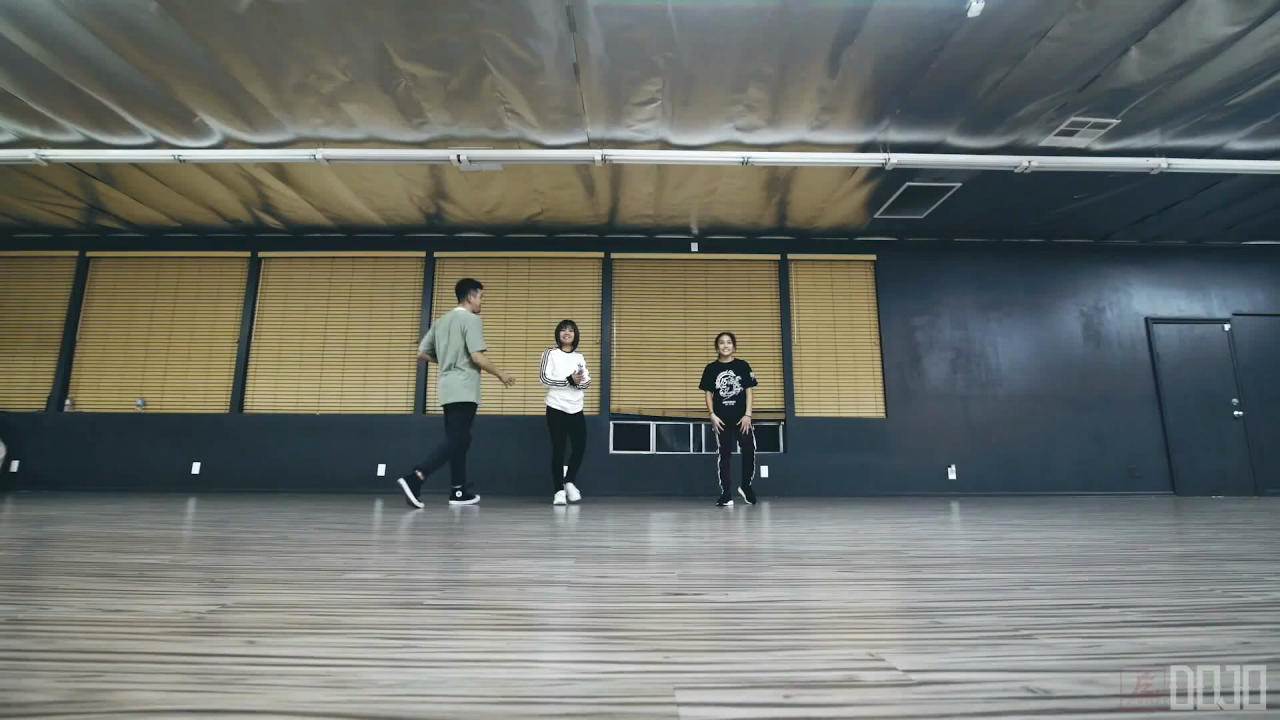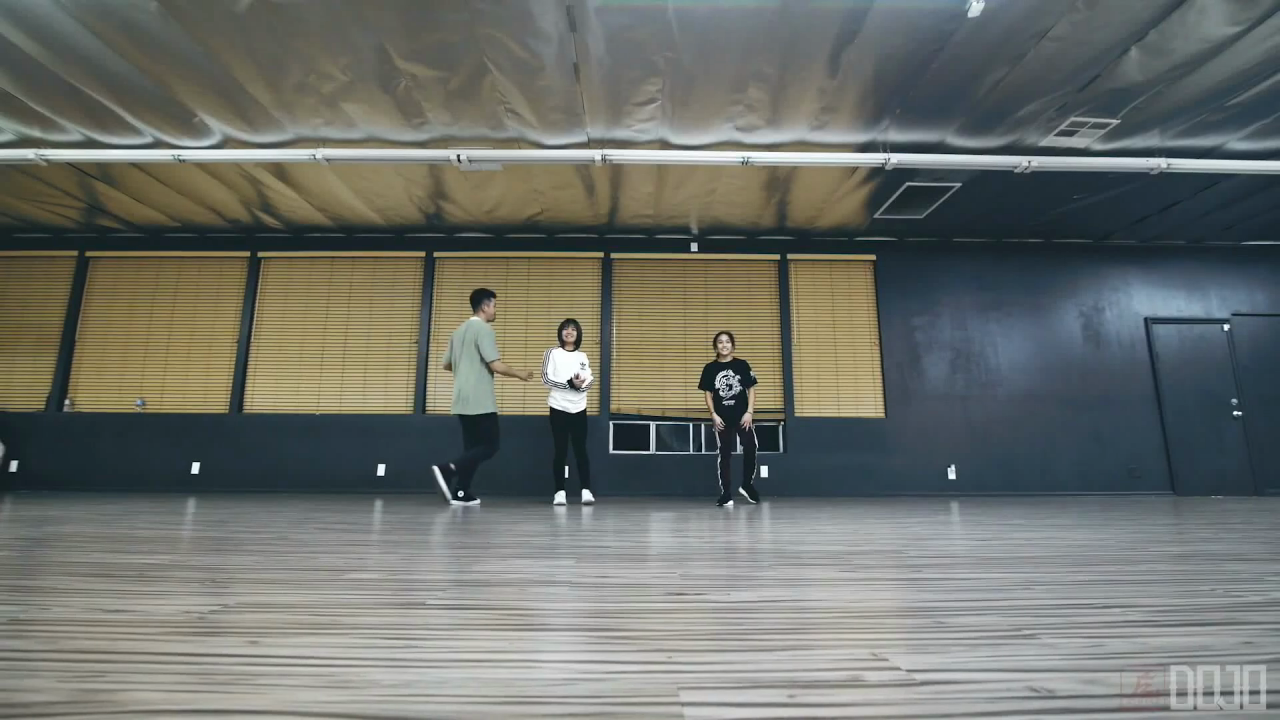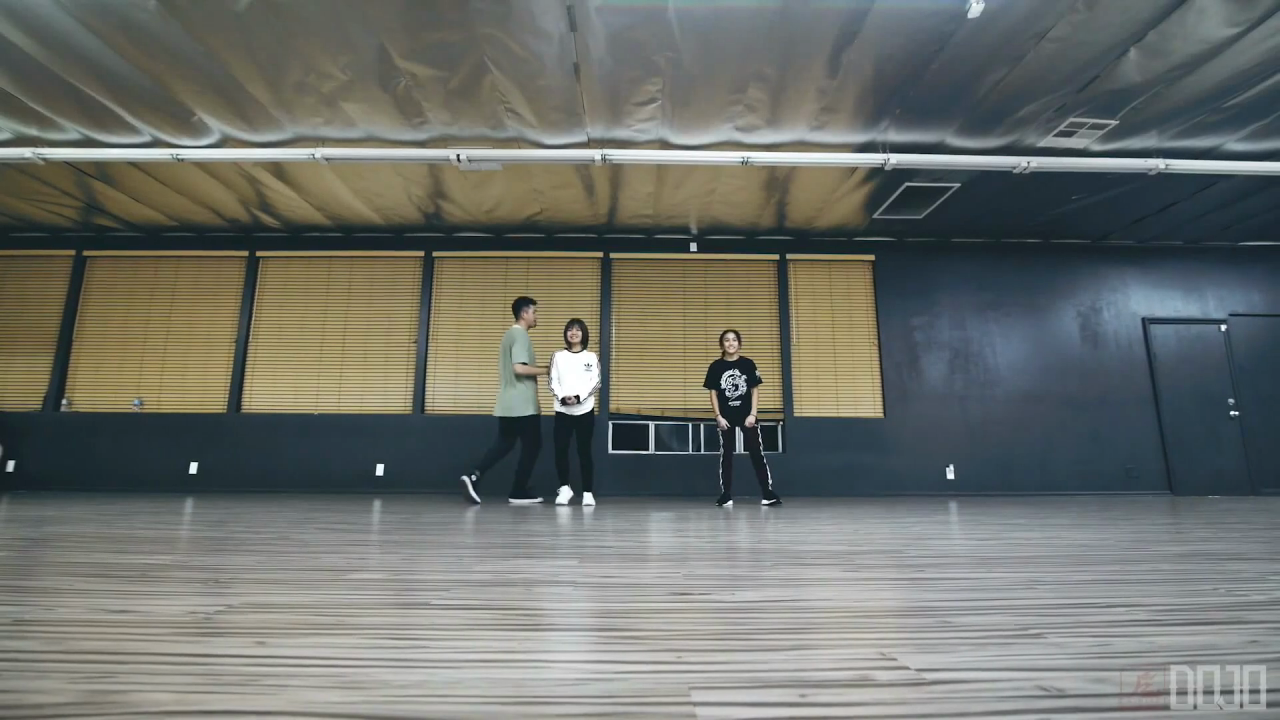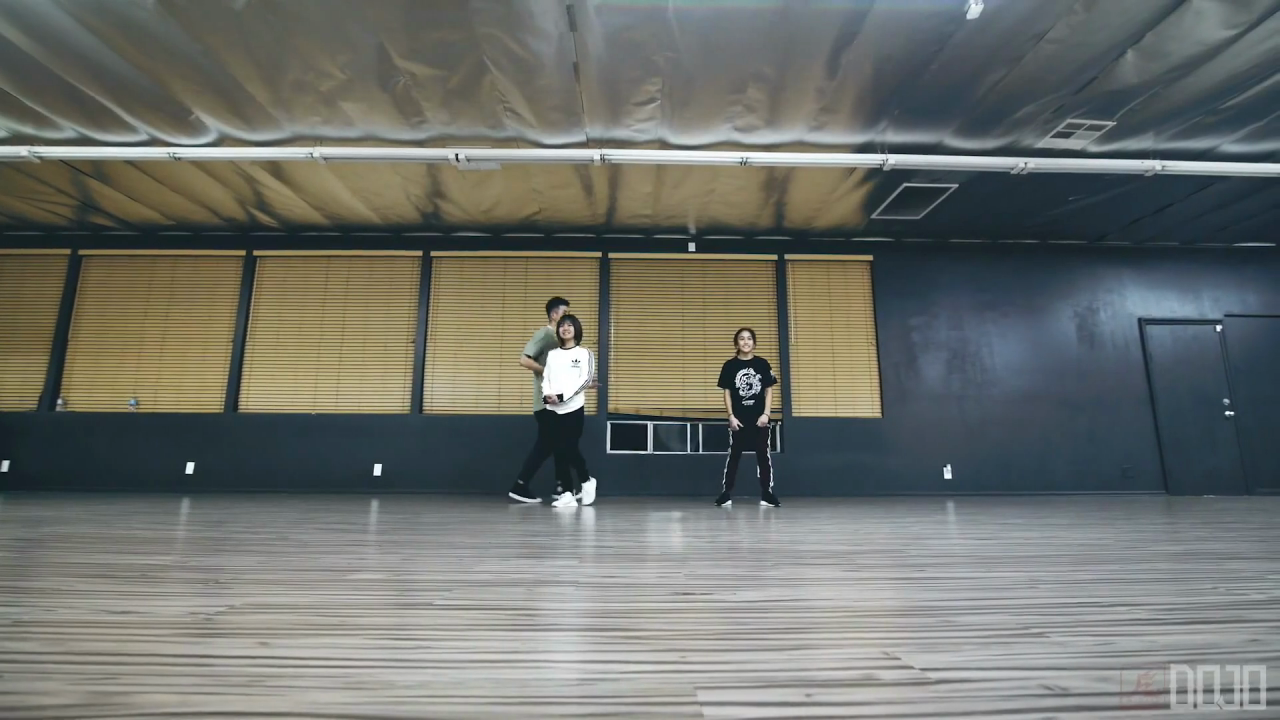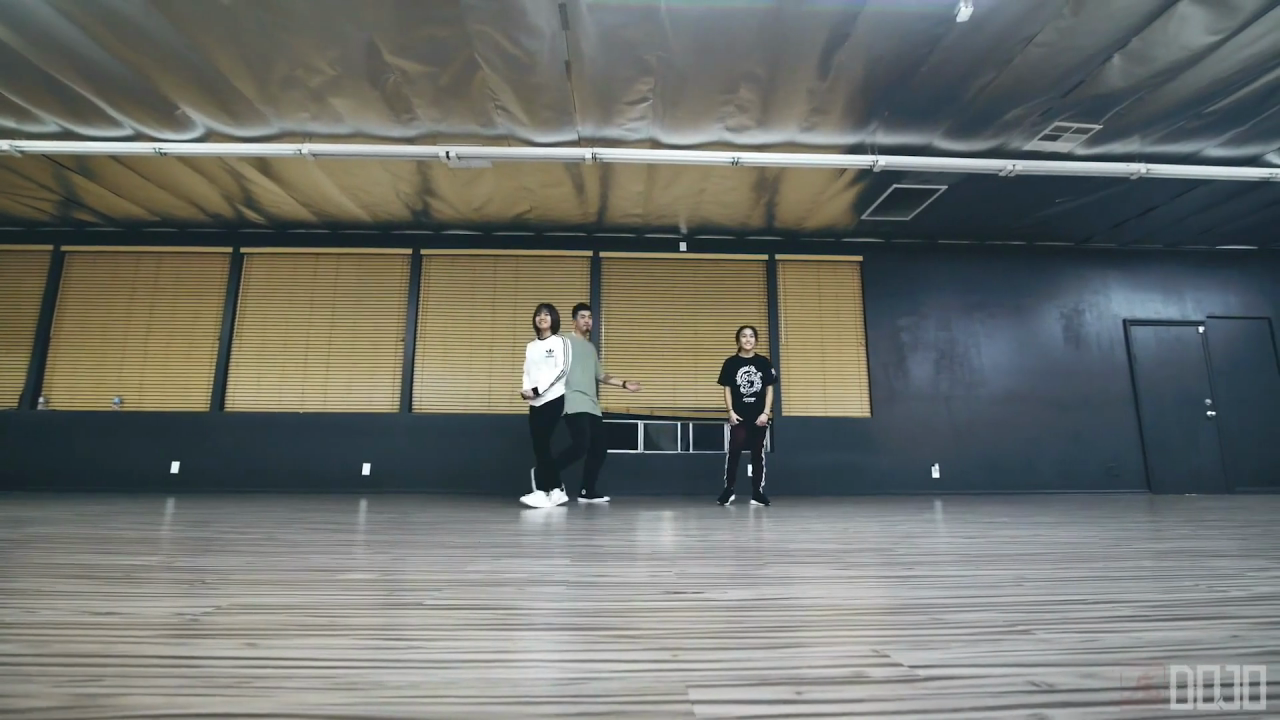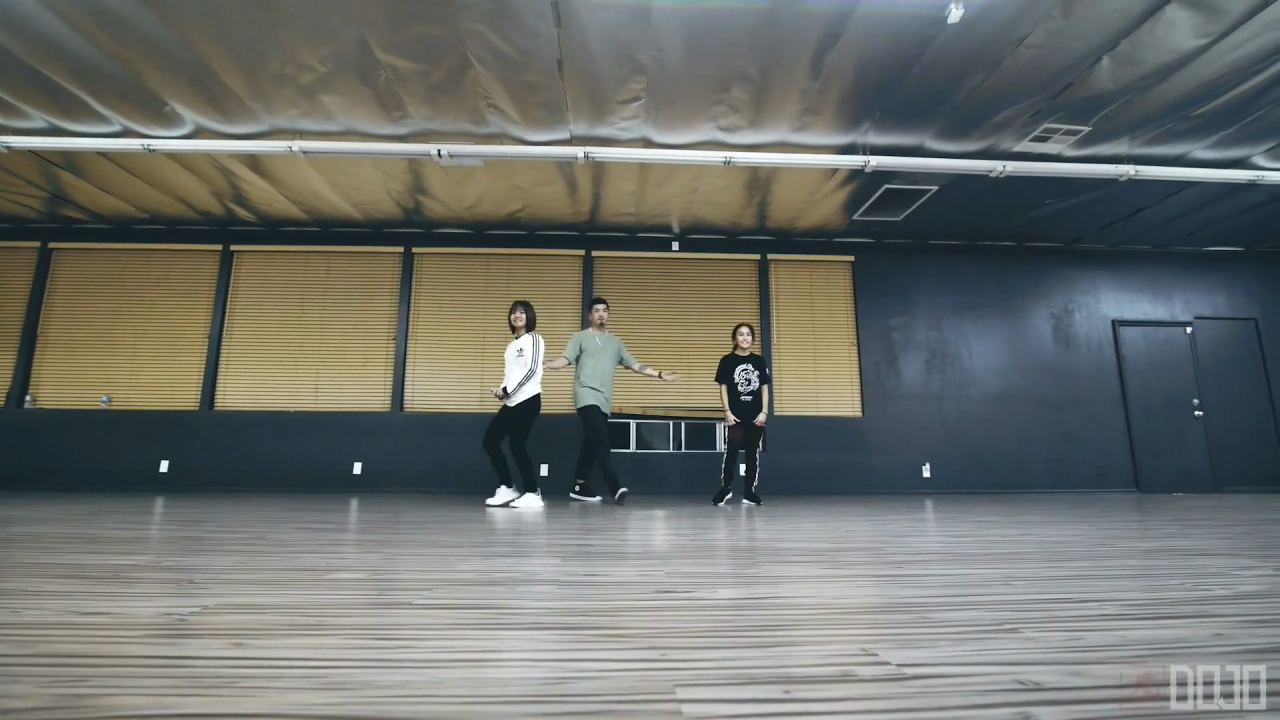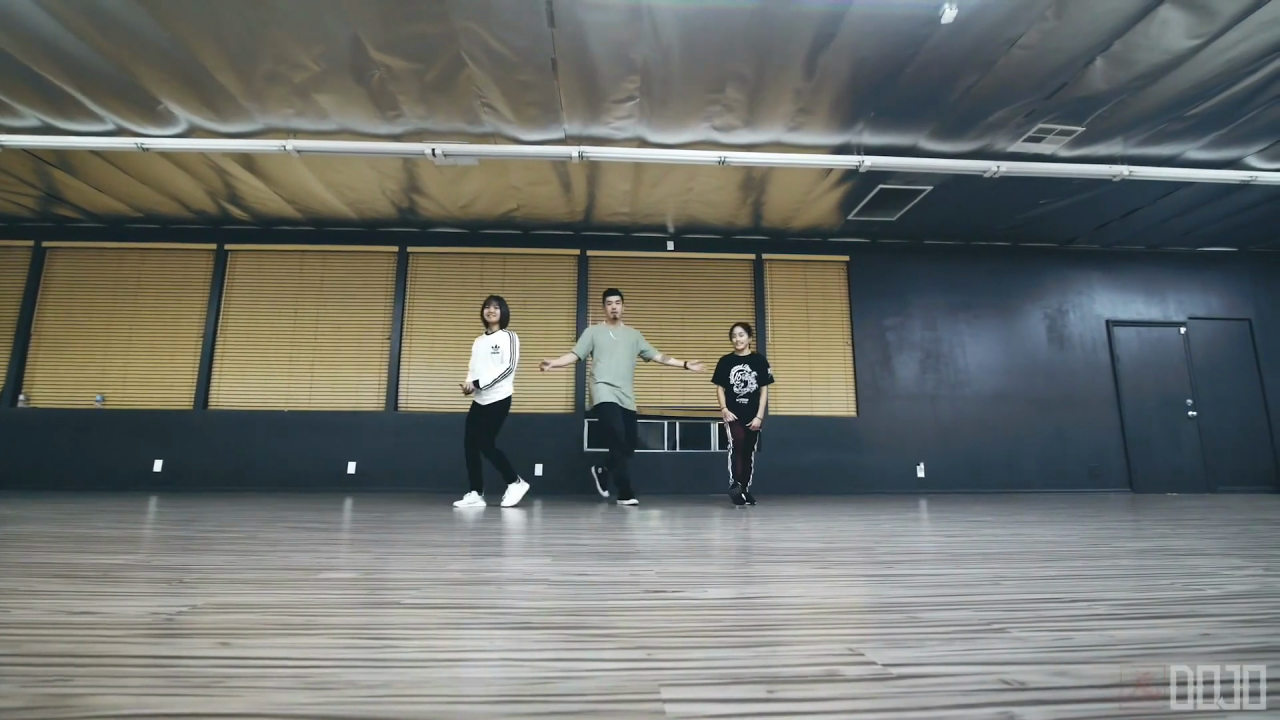
dt=0.3s
person 1, frame 1
left shoulder: (441, 321)
right shoulder: (471, 320)
left elbow: (422, 352)
right elbow: (477, 357)
right wrist: (500, 374)
left hip: (448, 389)
right hip: (463, 391)
left knee: (458, 439)
right knee: (456, 439)
left ankle: (459, 491)
right ankle: (414, 479)
person 1, frame 2
left shoulder: (459, 330)
right shoulder: (484, 329)
left elbow: (446, 364)
right elbow: (495, 365)
right wrist: (519, 374)
left hip: (462, 400)
right hip: (480, 400)
left knee: (472, 445)
right knee: (489, 445)
left ankle: (459, 491)
right ankle: (447, 469)
person 1, frame 3
left shoulder: (510, 335)
right shoulder: (520, 336)
right elbow: (519, 369)
left wrist: (541, 371)
right wrist: (546, 370)
left hip: (507, 404)
right hip: (523, 405)
left knee: (503, 444)
right knee: (532, 445)
left ankle: (474, 476)
right ankle: (519, 491)
person 1, frame 4
left shoulder: (555, 338)
right shoulder: (544, 335)
right elbow: (524, 360)
right wrist: (547, 370)
right hip: (547, 401)
right knee: (545, 444)
right ankle: (520, 487)
person 1, frame 5
left shoulder: (591, 348)
right shoulder: (565, 342)
left elbow: (600, 376)
left wrist: (624, 384)
left hip: (592, 405)
right hip: (575, 405)
left knee: (598, 448)
right knee: (581, 445)
left ankle: (588, 491)
person 1, frame 6
left shoulder: (615, 342)
right shoulder: (580, 338)
left elbow: (633, 364)
right elbow: (566, 359)
left wrist: (660, 374)
right wrist: (547, 364)
left hip: (604, 400)
right hip: (587, 397)
left knee: (593, 444)
right knee: (601, 440)
left ankle: (580, 487)
right ankle: (615, 487)
person 1, frame 7
left shoulder: (633, 335)
right shoulder: (593, 332)
left elbow: (655, 355)
right elbow: (575, 355)
left wrist: (685, 364)
right wrist: (552, 363)
left hip: (626, 397)
right hip: (604, 393)
left knee: (628, 444)
right knee: (618, 441)
left ankle: (602, 472)
right ankle: (625, 492)
person 2, frame 1
left shoulder: (579, 357)
right shoulder: (550, 354)
left elbow: (587, 381)
right elbow: (545, 378)
left wrist: (579, 381)
right wrist: (569, 380)
left hip: (576, 409)
right hip: (556, 408)
left knee: (579, 447)
right knee: (558, 449)
left ankle: (569, 482)
right ankle: (559, 491)
person 2, frame 2
left shoulder: (582, 356)
right shoulder: (552, 353)
left elbow: (590, 380)
right elbow: (547, 377)
left wrist: (580, 383)
right wrist: (569, 383)
left hip: (579, 408)
right hip: (558, 407)
left knee: (581, 449)
right knee: (560, 449)
left ankle: (586, 490)
right ankle: (560, 491)
person 2, frame 3
left shoulder: (591, 357)
right shoulder: (558, 356)
left elbow: (596, 382)
right elbow: (552, 382)
left wrist: (579, 397)
right wrist: (563, 398)
left hip: (585, 410)
right hip: (563, 411)
left knee: (584, 451)
right knee: (560, 450)
left ankle: (588, 493)
right ankle: (564, 488)
person 2, frame 4
left shoulder: (584, 353)
right shoulder: (552, 354)
left elbow: (585, 379)
right elbow: (545, 378)
left wrist: (562, 396)
right wrist: (547, 395)
left hip: (574, 408)
right hip: (553, 409)
left knee: (571, 448)
right knee: (557, 450)
left ankle: (587, 481)
right ankle: (568, 492)
person 2, frame 5
left shoulder: (560, 341)
right shoulder: (531, 346)
left elbow: (562, 370)
right elbow: (527, 372)
left wrist: (537, 390)
right wrist: (525, 389)
left hip: (553, 400)
right hip: (535, 403)
left knee: (542, 444)
right knee: (539, 445)
left ankle: (541, 491)
right ankle: (556, 491)
person 2, frame 6
left shoulder: (534, 339)
right shoulder: (511, 346)
left elbow: (531, 370)
left wrist: (506, 390)
right wrist: (502, 390)
left hip: (527, 400)
right hip: (510, 402)
left knee: (517, 445)
right knee: (490, 440)
left ankle: (532, 493)
right ankle: (506, 487)
person 2, frame 7
left shoulder: (508, 337)
right shoulder: (478, 341)
left elbow: (508, 368)
right elbow: (473, 369)
left wrist: (478, 384)
right wrist: (469, 384)
left hip: (499, 399)
right hip: (479, 401)
left knee: (487, 446)
right knee: (471, 444)
left ankle: (515, 483)
right ankle: (476, 493)
person 3, frame 1
left shoulder: (743, 366)
right shoulder: (711, 368)
left elbow: (749, 391)
right elbow: (708, 394)
left wrist: (748, 415)
right wrist: (712, 415)
left hip: (741, 417)
right hip: (721, 418)
left knee: (749, 451)
right knee: (724, 454)
left ankle: (746, 486)
right ankle: (726, 494)
person 3, frame 2
left shoulder: (742, 365)
right shoulder: (710, 368)
left elbow: (751, 390)
right elbow: (708, 394)
left wrist: (750, 413)
right wrist: (714, 414)
left hip: (741, 416)
right hip: (721, 417)
left knee: (750, 449)
right knee: (724, 454)
left ankle: (747, 485)
right ankle: (726, 494)
person 3, frame 3
left shoulder: (748, 364)
right shoulder: (716, 367)
left elbow: (755, 390)
right elbow: (713, 393)
left wrist: (753, 414)
right wrist: (718, 416)
left hip: (747, 416)
right hip: (726, 417)
left knee: (756, 452)
right knee: (726, 454)
left ankle: (767, 492)
right ankle: (726, 494)
person 3, frame 4
left shoulder: (762, 364)
right shoulder: (730, 365)
left elbow: (769, 390)
right elbow: (727, 392)
left wrist: (766, 413)
right wrist: (731, 416)
left hip: (759, 417)
right hip: (739, 418)
left knee: (763, 454)
right knee: (734, 454)
left ankle: (767, 493)
right ankle: (726, 493)
person 3, frame 5
left shoulder: (764, 362)
right shoulder: (731, 362)
left elbow: (770, 389)
right elbow: (727, 389)
left wrist: (766, 412)
right wrist: (730, 411)
left hip: (759, 415)
right hip: (739, 415)
left knee: (758, 453)
right knee: (734, 450)
left ankle: (758, 493)
right ankle: (729, 489)
person 3, frame 6
left shoulder: (759, 361)
right shoulder: (727, 361)
left elbow: (765, 388)
right elbow: (723, 388)
left wrist: (764, 412)
right wrist: (727, 411)
left hip: (755, 414)
right hip: (736, 414)
left knee: (753, 452)
right knee: (732, 448)
left ankle: (750, 492)
right ankle: (725, 488)
person 3, frame 7
left shoulder: (759, 361)
right shoulder: (726, 361)
left elbow: (764, 390)
right elbow: (720, 388)
left wrist: (759, 416)
right wrist: (724, 409)
left hip: (752, 415)
right hip: (733, 414)
left knee: (749, 453)
right knee: (735, 445)
left ankle: (744, 490)
right ankle: (736, 486)
